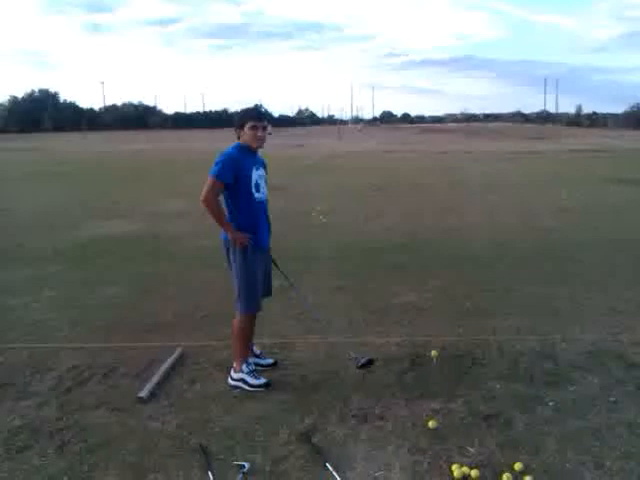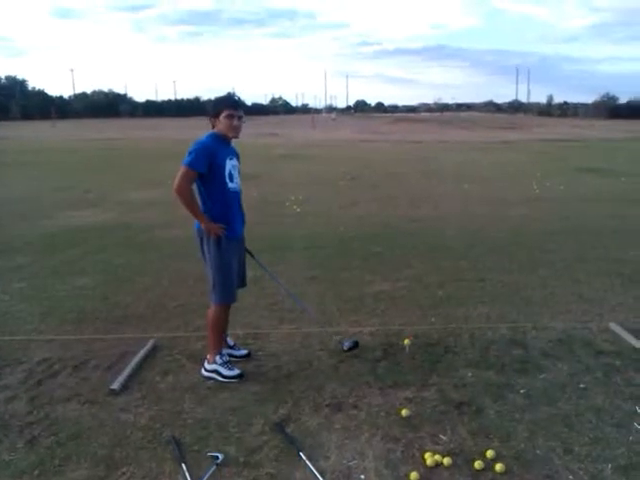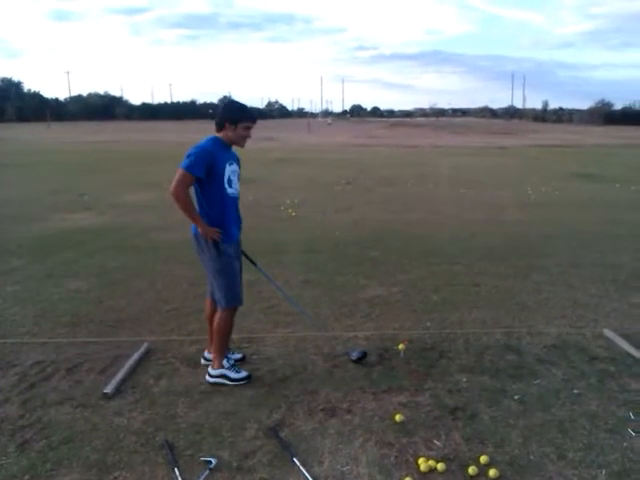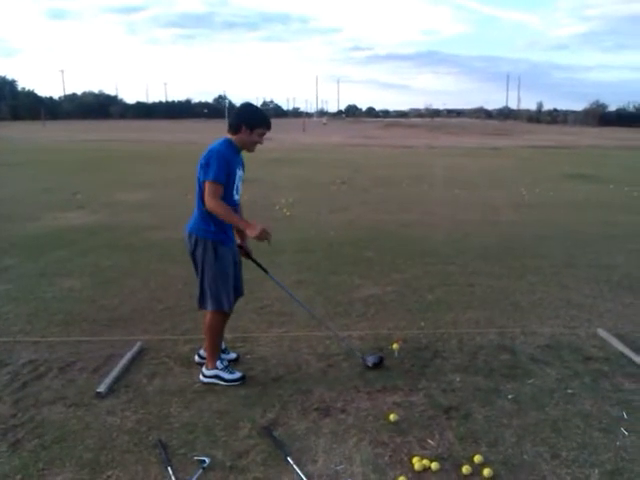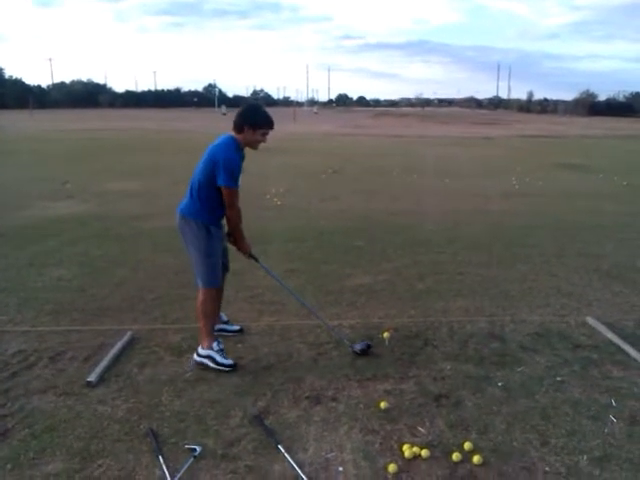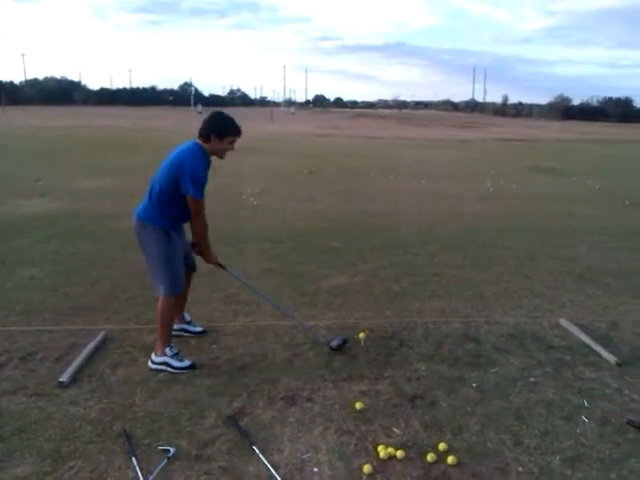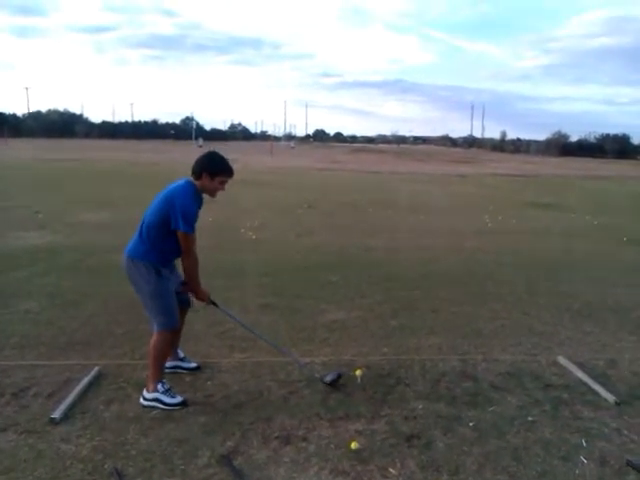
dt=0.7s
person 1, frame 1
left shoulder: (259, 161)
right shoulder: (231, 157)
right elbow: (208, 196)
right wrist: (231, 231)
left hip: (260, 241)
right hip: (243, 244)
left knee: (254, 302)
right knee: (246, 306)
left ankle: (249, 351)
right ankle: (239, 369)
person 1, frame 2
left shoulder: (231, 151)
right shoulder: (205, 147)
right elbow: (181, 186)
right wrist: (205, 222)
left hip: (234, 231)
right hip: (217, 234)
left knee: (229, 293)
right knee: (221, 297)
left ankle: (222, 342)
right ankle: (213, 360)
person 1, frame 3
left shoulder: (231, 156)
right shoulder: (204, 151)
right elbow: (177, 189)
right wrist: (202, 225)
left hip: (228, 236)
right hip: (214, 239)
left knee: (217, 295)
right knee: (229, 301)
left ankle: (214, 349)
right ankle: (218, 366)
person 1, frame 4
left shoulder: (235, 156)
right shoulder: (218, 155)
right elbow: (212, 202)
left wrist: (241, 237)
right wrist: (248, 227)
left hip: (223, 237)
right hip: (209, 238)
left knee: (229, 297)
right knee: (217, 303)
left ankle: (210, 348)
right ankle: (211, 366)
person 1, frame 5
left shoulder: (230, 146)
right shoulder: (228, 155)
left elbow: (227, 202)
right elbow: (232, 205)
left wrist: (232, 231)
right wrist: (241, 239)
left hip: (207, 217)
right hip: (197, 220)
left knee: (219, 271)
right knee: (209, 281)
left ankle: (215, 320)
right ankle: (206, 346)
person 1, frame 6
left shoulder: (193, 151)
right shoulder: (194, 163)
left elbow: (192, 211)
right elbow: (198, 216)
left wrist: (198, 242)
right wrist: (207, 251)
left hip: (168, 222)
right hip: (155, 226)
left knee: (186, 269)
right knee: (171, 287)
left ankle: (178, 321)
right ankle: (161, 353)
person 1, frame 7
left shoulder: (188, 190)
right shoulder: (185, 200)
left elbow: (185, 248)
right elbow: (189, 252)
left wrist: (190, 282)
right wrist: (197, 288)
left hip: (160, 259)
right hip: (145, 263)
left knee: (181, 305)
right knee: (166, 323)
left ankle: (172, 357)
right ankle: (153, 389)
